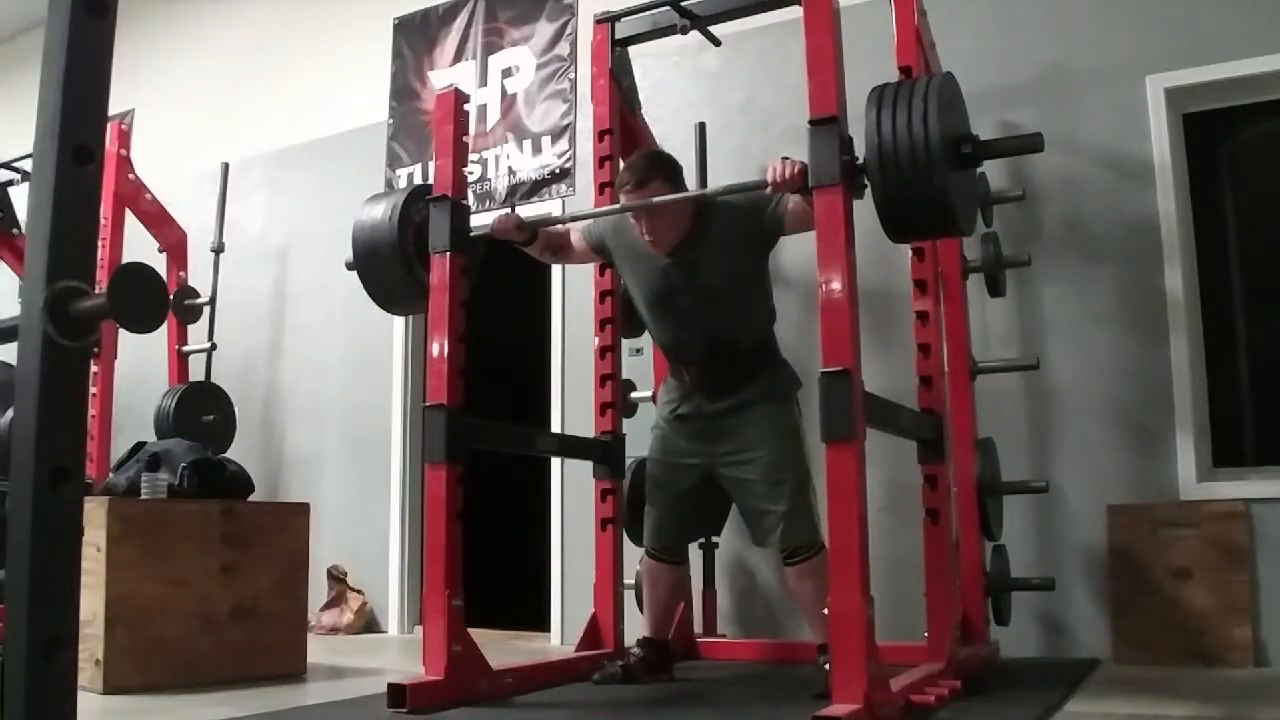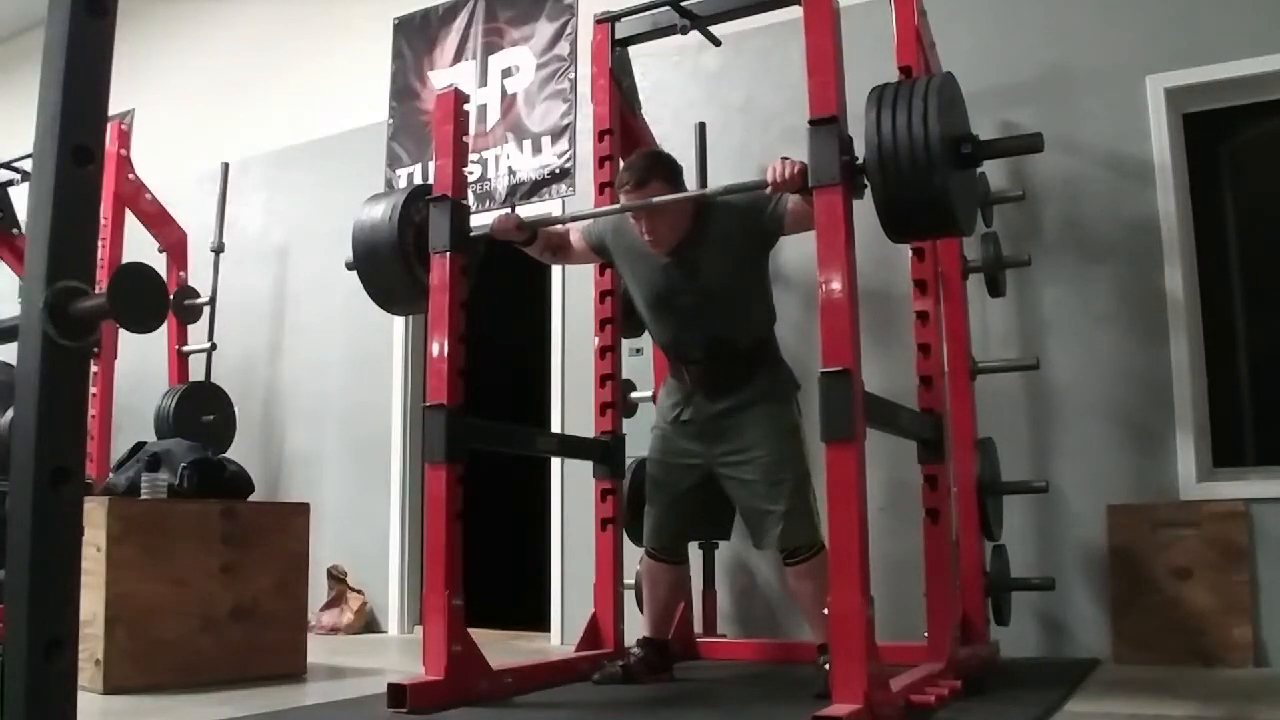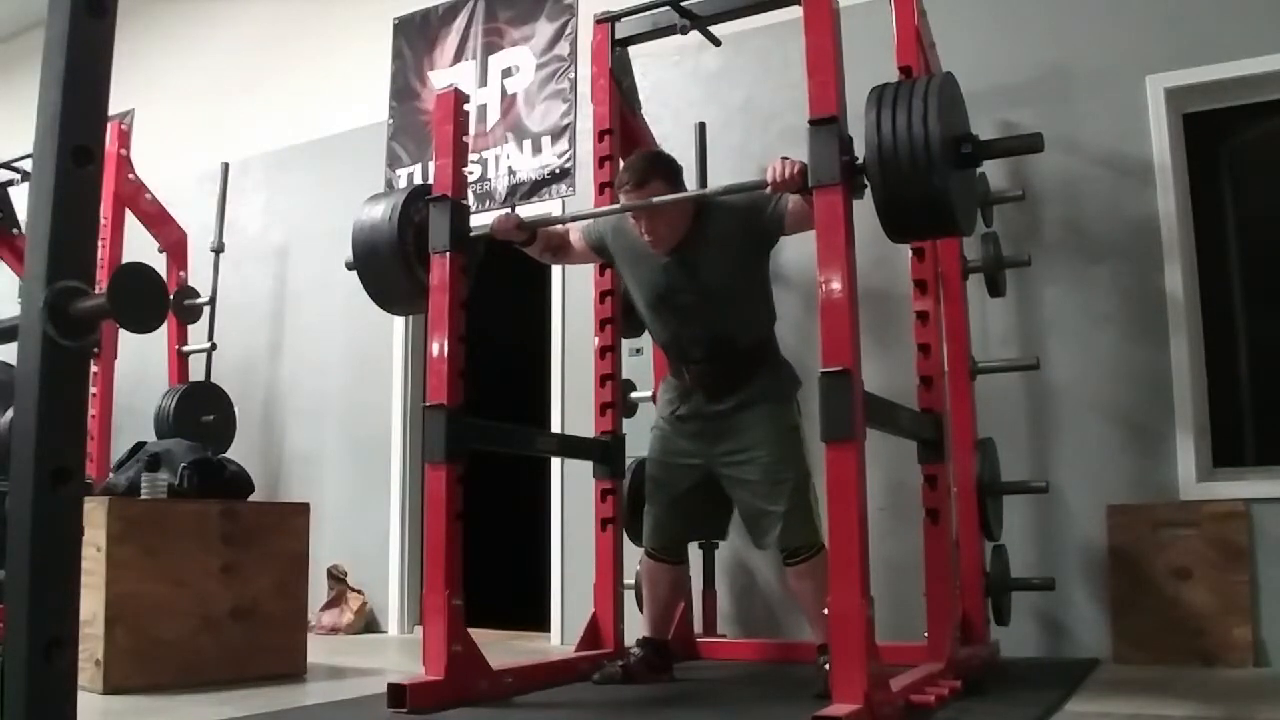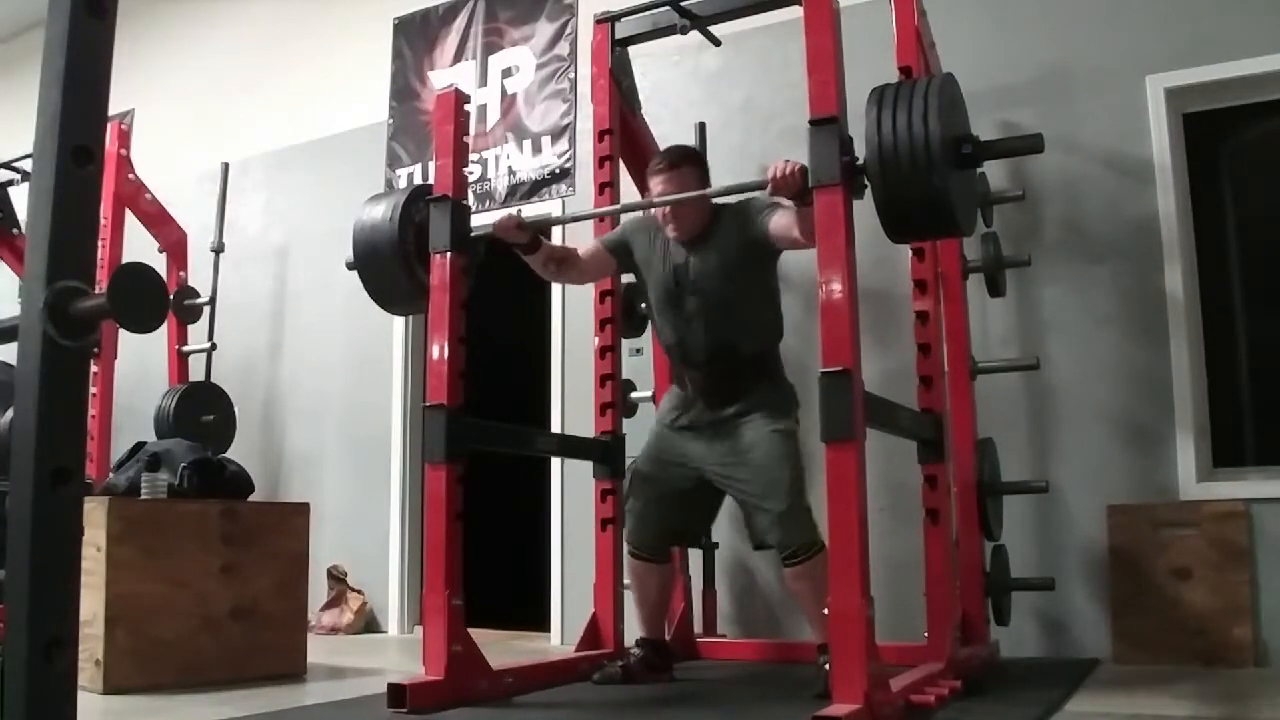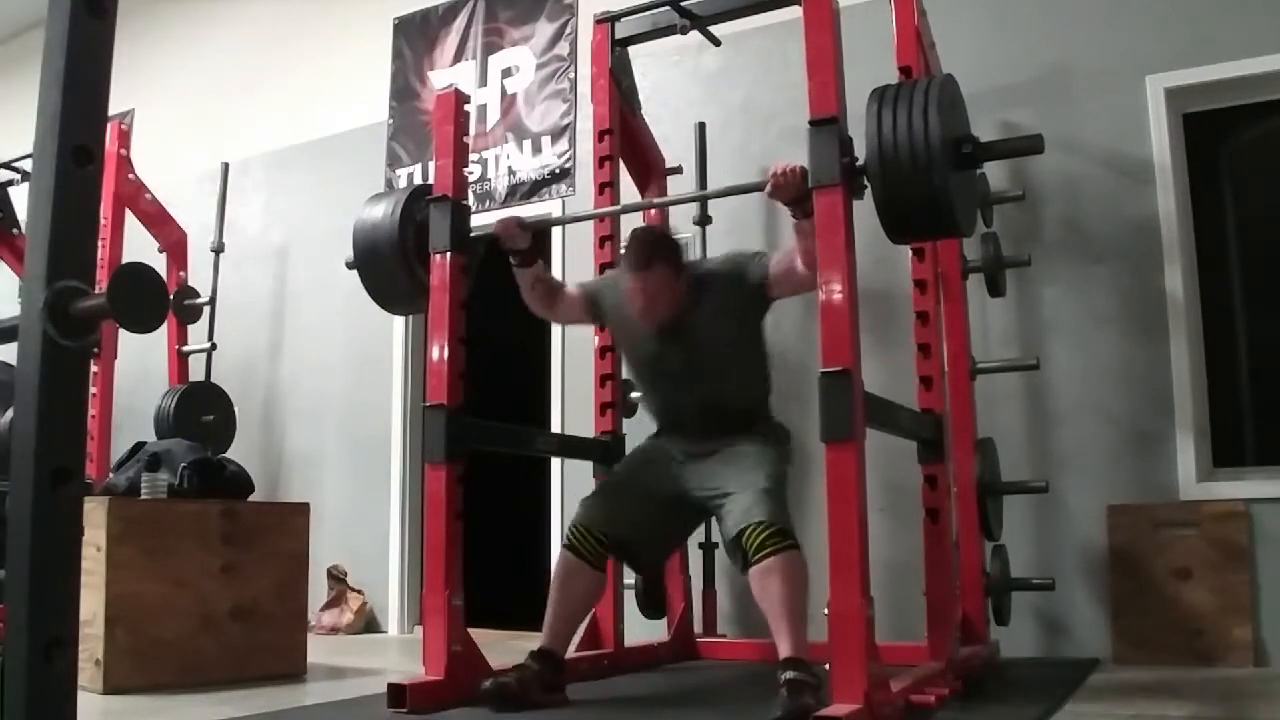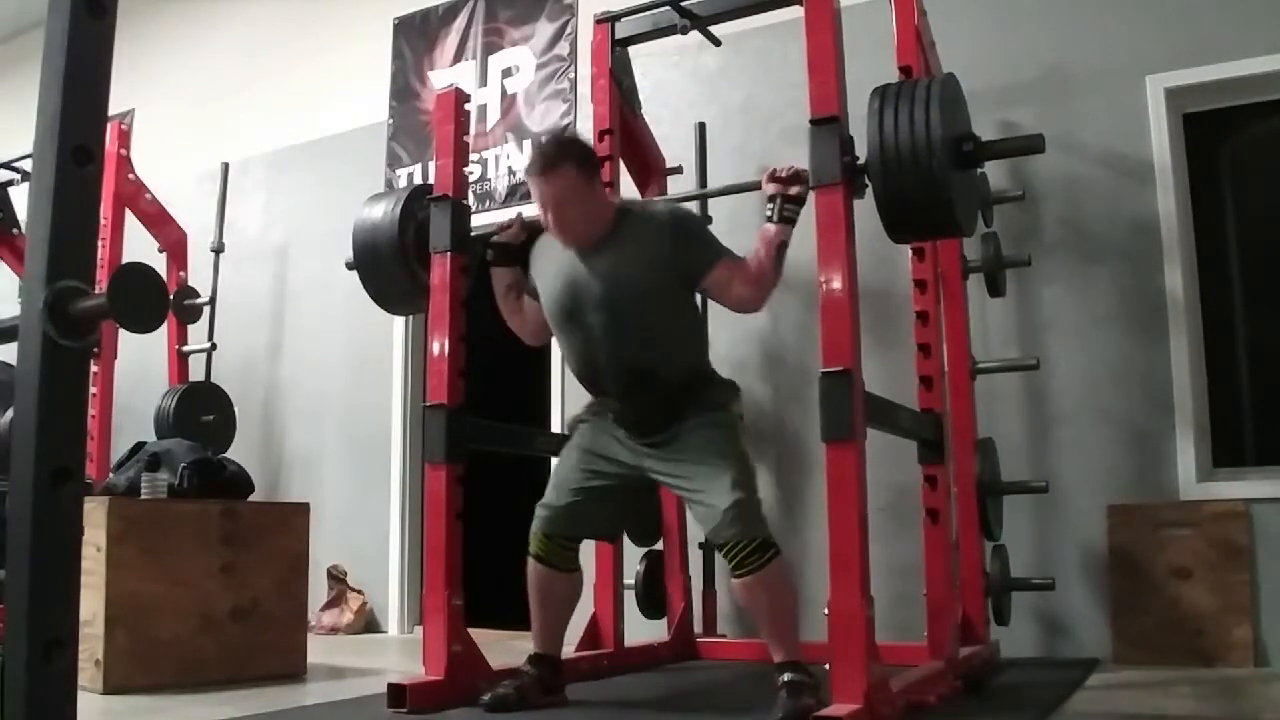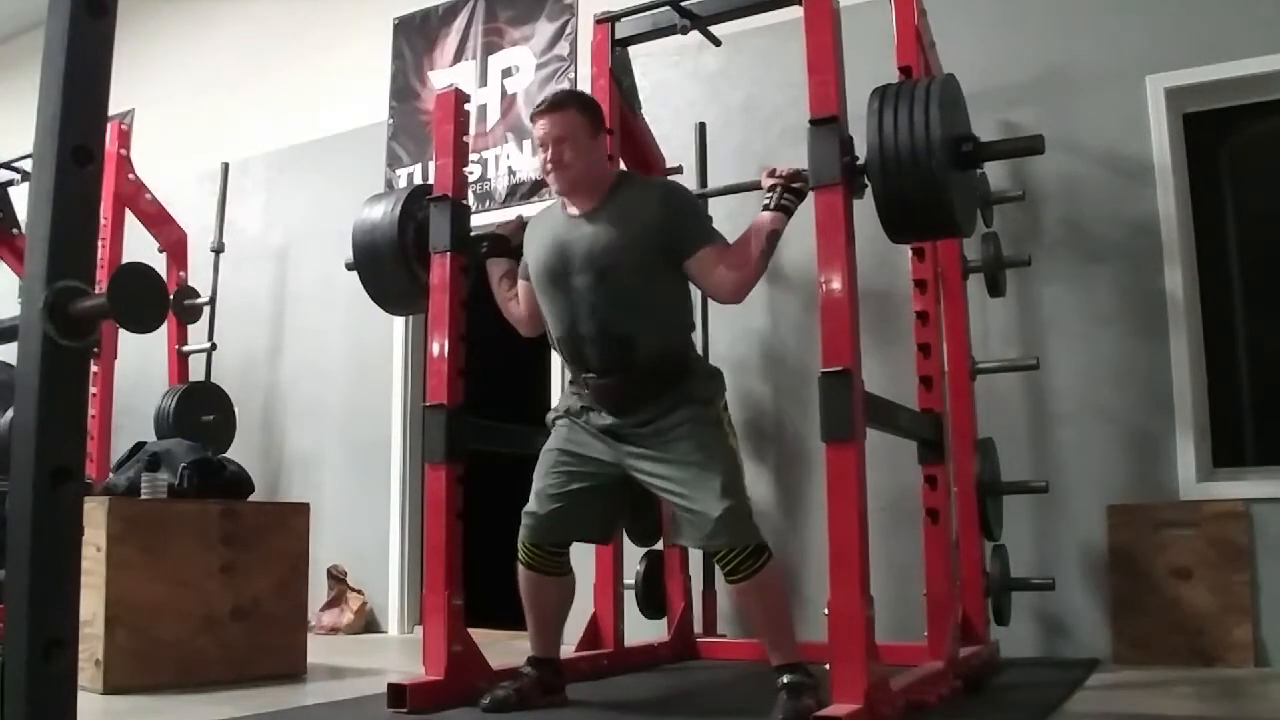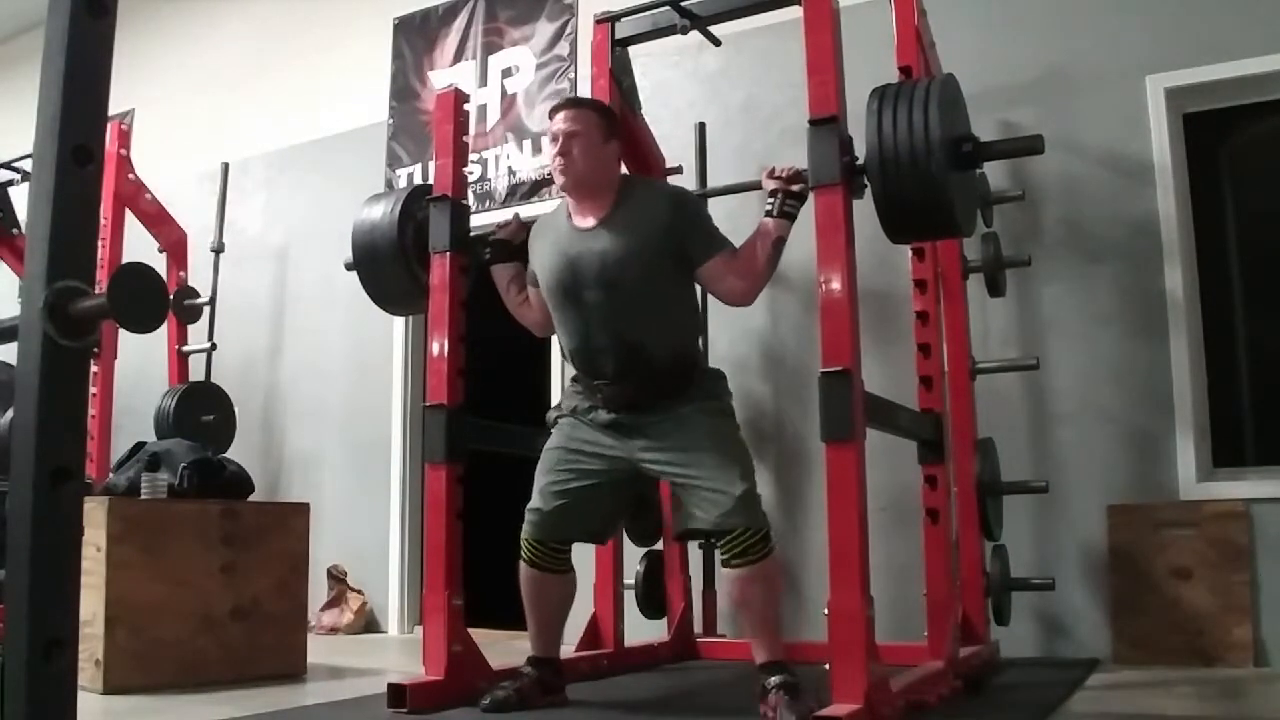
dt=0.4s
person 1, frame 1
left shoulder: (739, 216)
right shoulder: (617, 234)
left elbow: (822, 210)
right elbow: (560, 244)
left wrist: (803, 182)
right wrist: (523, 234)
left hip: (755, 401)
right hip: (682, 404)
left knee: (793, 534)
right knee: (661, 535)
left ankle: (830, 653)
right ankle: (653, 649)
person 1, frame 2
left shoulder: (740, 216)
right shoulder: (617, 233)
right elbow: (560, 245)
left wrist: (804, 182)
right wrist: (523, 234)
left hip: (754, 401)
right hip: (682, 404)
left knee: (792, 535)
right knee: (661, 535)
left ankle: (831, 653)
right ankle: (653, 649)
person 1, frame 3
left shoulder: (739, 216)
right shoulder: (617, 234)
left elbow: (822, 210)
right elbow: (560, 244)
left wrist: (802, 181)
right wrist: (523, 234)
left hip: (754, 400)
right hip: (682, 404)
left knee: (792, 533)
right knee: (660, 535)
left ankle: (830, 653)
right ankle: (653, 649)
person 1, frame 4
left shoulder: (745, 221)
right shoulder: (640, 235)
left elbow: (808, 230)
right elbow: (570, 265)
left wrist: (800, 192)
right wrist: (527, 242)
left hip: (754, 409)
right hip: (684, 410)
left knee: (791, 531)
right knee: (644, 531)
left ankle: (831, 654)
right ankle: (651, 649)
person 1, frame 5
left shoulder: (732, 279)
right shoulder: (616, 294)
left elbow: (809, 270)
right elbow: (555, 303)
left wrist: (801, 207)
right wrist: (524, 254)
left hip: (741, 443)
right hip: (671, 447)
left knee: (762, 526)
right knee: (587, 532)
left ankle: (796, 673)
right ankle: (545, 667)
person 1, frame 6
left shoulder: (665, 227)
right shoulder: (543, 255)
left elbow: (750, 289)
right elbow: (531, 329)
left wrist: (780, 214)
right wrist: (503, 257)
left hip: (693, 419)
right hip: (609, 425)
left knee: (741, 533)
right knee: (548, 534)
right ankle: (544, 670)
person 1, frame 7
left shoulder: (661, 202)
right shoulder: (540, 229)
left elbow: (729, 282)
right elbow: (528, 319)
left wrist: (775, 208)
right wrist: (496, 251)
left hip: (674, 410)
right hip: (585, 414)
left knee: (731, 541)
right knee: (537, 539)
person 1, frame 8
left shoulder: (667, 207)
right shoulder: (544, 233)
left elbow: (739, 285)
left wrist: (779, 210)
right wrist: (500, 256)
left hip: (682, 406)
right hip: (591, 412)
left knee: (738, 524)
right knee: (540, 535)
